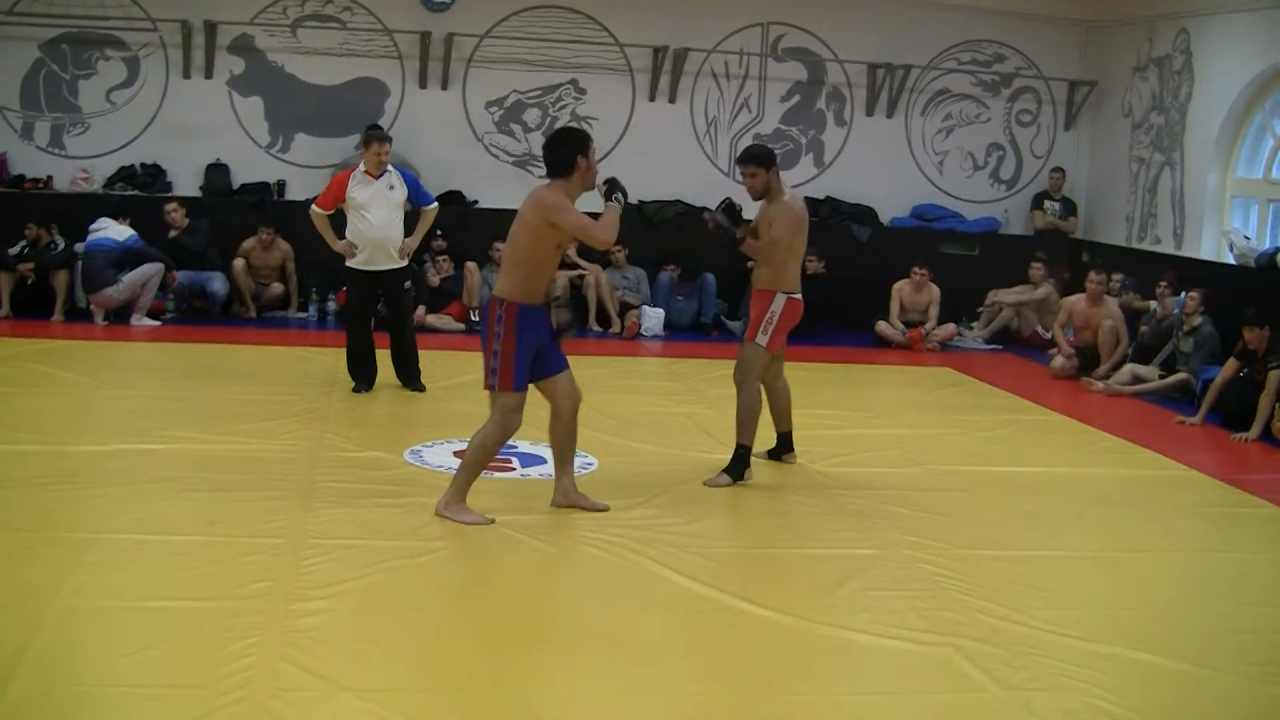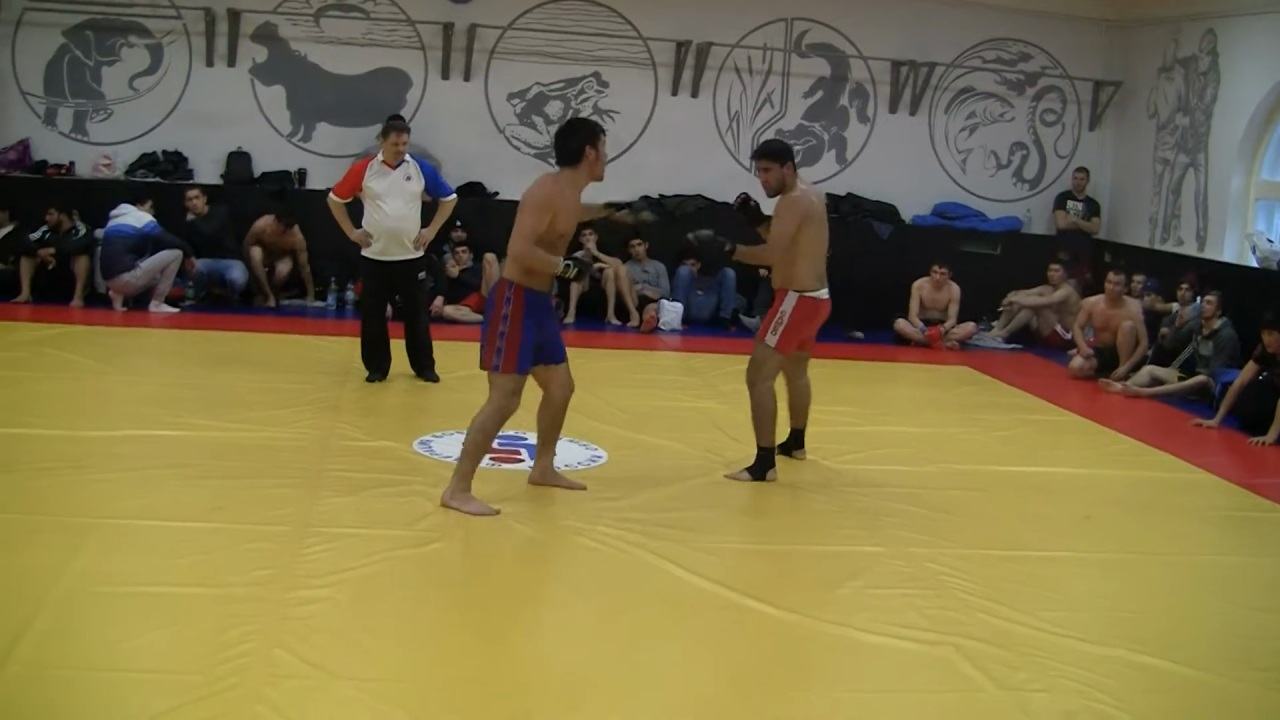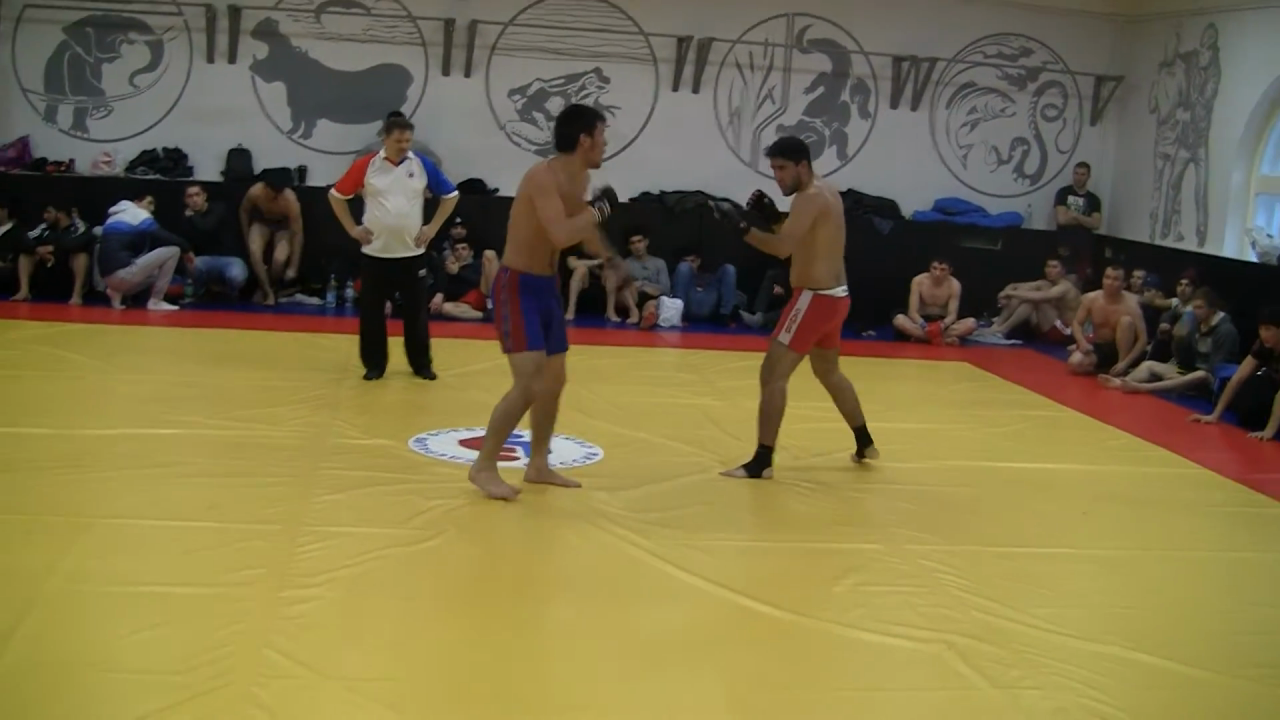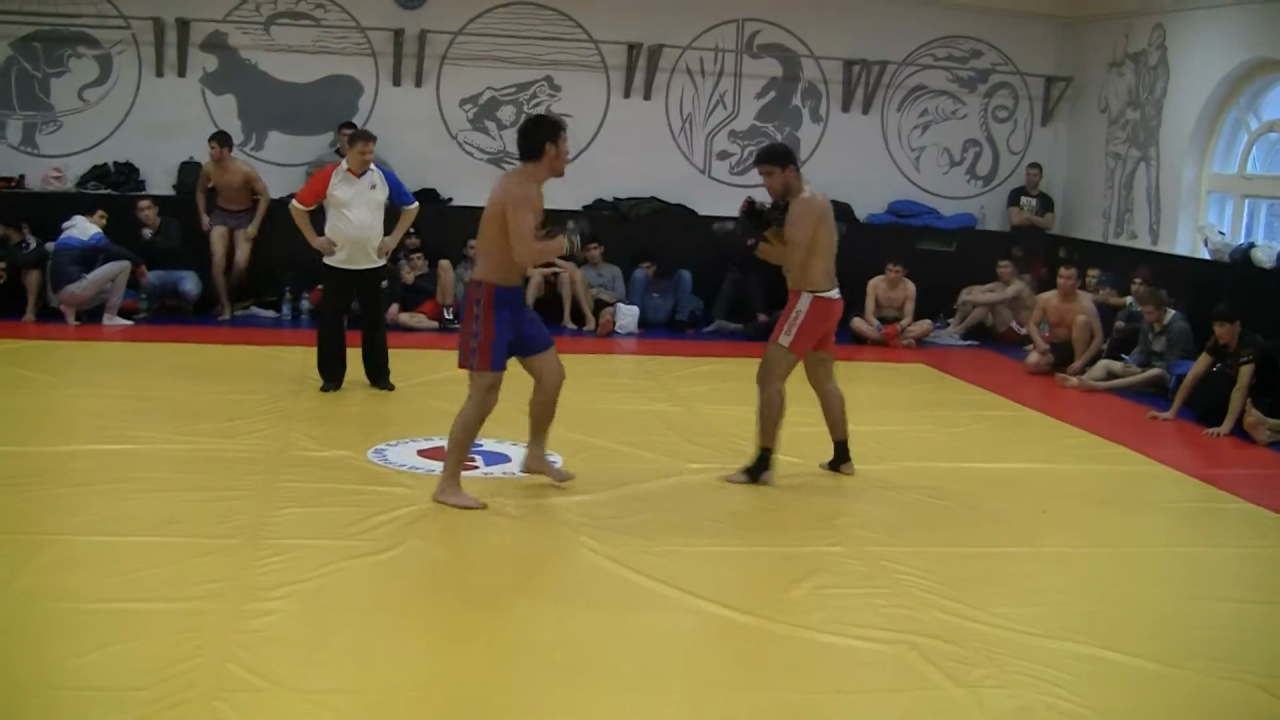
dt=0.3s
person 1, frame 1
left shoulder: (555, 199)
right shoulder: (550, 202)
right elbow: (603, 239)
left wrist: (556, 305)
right wrist: (615, 202)
left hip: (536, 314)
right hip: (509, 317)
left knee: (568, 400)
right knee: (506, 418)
left ankle: (565, 489)
right ankle: (452, 500)
person 1, frame 2
left shoulder: (567, 190)
right shoulder: (550, 191)
right elbow: (518, 251)
left wrist: (614, 212)
right wrist: (565, 266)
left hip: (539, 300)
right hip: (514, 301)
left knee: (560, 388)
right knee: (504, 400)
left ankle: (543, 467)
right ankle: (458, 489)
person 1, frame 3
left shoulder: (577, 177)
right shoulder: (543, 176)
left elbow: (585, 229)
right elbow: (562, 236)
left wrist: (611, 258)
right wrist: (599, 206)
left hip: (546, 286)
right hip: (518, 287)
left knee: (554, 380)
right knee: (530, 383)
left ankle: (539, 465)
right ankle: (483, 466)
person 1, frame 4
left shoulder: (526, 184)
right shoulder: (521, 190)
right elbow: (526, 254)
left wrist: (554, 242)
right wrist: (566, 244)
left hip: (512, 296)
right hip: (489, 299)
left knee: (552, 376)
right knee: (483, 398)
left ankle: (536, 457)
right ankle: (448, 484)
person 2, frame 1
left shoulder: (788, 207)
right shoulder: (769, 204)
left elbow: (773, 254)
right elbow: (755, 239)
left wrist: (737, 236)
right wrist: (737, 223)
left hip: (779, 300)
right hip: (769, 298)
left knee: (745, 375)
right knee: (771, 374)
left ankle: (739, 464)
right ankle: (784, 447)
person 2, frame 2
left shoulder: (793, 201)
right shoulder: (812, 195)
left elbow: (771, 254)
left wrist: (724, 247)
left hip: (798, 300)
right hip: (815, 298)
left knee: (759, 376)
right knee: (796, 372)
left ankle: (764, 464)
right ankle: (795, 442)
person 2, frame 3
left shoulder: (808, 199)
right shoulder: (828, 194)
left elbow: (782, 248)
left wrist: (741, 225)
right wrist: (768, 218)
left hip: (815, 298)
right hip: (835, 296)
left knee: (772, 374)
right knee: (829, 373)
left ankle: (762, 462)
right ankle: (864, 443)
person 2, frame 4
left shoulder: (803, 204)
right shoulder: (807, 201)
left elbow: (793, 258)
right elbow: (792, 249)
left wrist: (753, 241)
right wrist: (764, 226)
left hip: (811, 301)
right hip: (825, 299)
left knee: (769, 377)
right knee: (823, 380)
left ankle: (762, 463)
right ankle: (842, 457)
person 3, frame 1
left shoulder: (403, 178)
right shoulder: (346, 180)
left elbow: (430, 207)
right elbow: (318, 211)
left wrist: (415, 239)
right wrist: (335, 243)
left hip: (396, 265)
right hip: (359, 266)
left knee: (402, 322)
right knee: (358, 324)
left ankle: (410, 377)
right ankle: (362, 378)
person 3, frame 2
left shoulder: (421, 169)
right shoulder: (364, 169)
left elbow: (449, 198)
right elbow: (335, 199)
left wrist: (432, 230)
right wrist: (351, 232)
left hip: (411, 256)
right hip: (375, 256)
left knee: (417, 313)
right knee: (373, 314)
left ankle: (424, 367)
right ankle: (376, 367)
person 3, frame 3
left shoulder: (423, 166)
right shoulder: (366, 165)
left elbow: (450, 195)
right elbow: (337, 195)
left wrist: (433, 227)
right wrist: (352, 228)
left hip: (412, 253)
right hip: (375, 252)
left knee: (416, 310)
right knee: (371, 310)
left ankle: (422, 364)
right ankle: (374, 364)
person 3, frame 4
left shoulder: (384, 177)
right shoulder: (328, 177)
left elbow: (411, 206)
right elbow: (298, 206)
left wrist: (394, 238)
right wrist: (314, 239)
left hip: (374, 264)
right hip: (337, 263)
left knee: (375, 321)
right knee: (331, 321)
left ankle: (379, 376)
right ankle: (331, 376)
